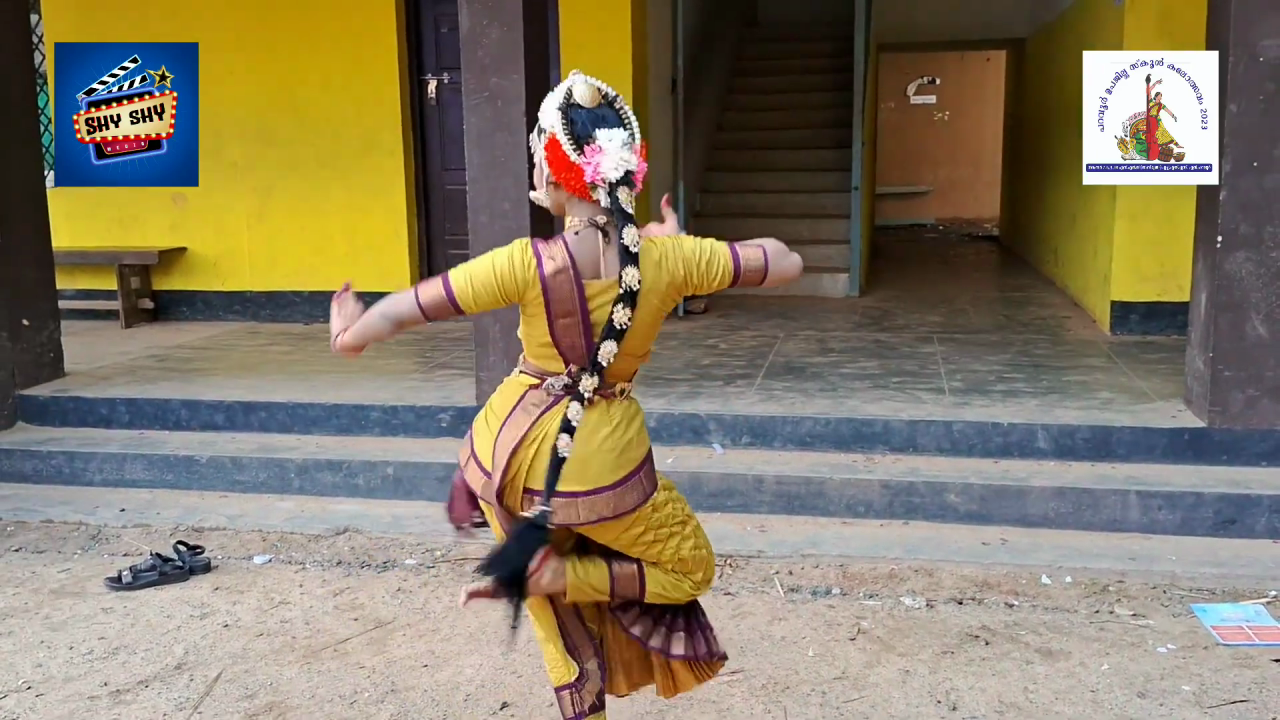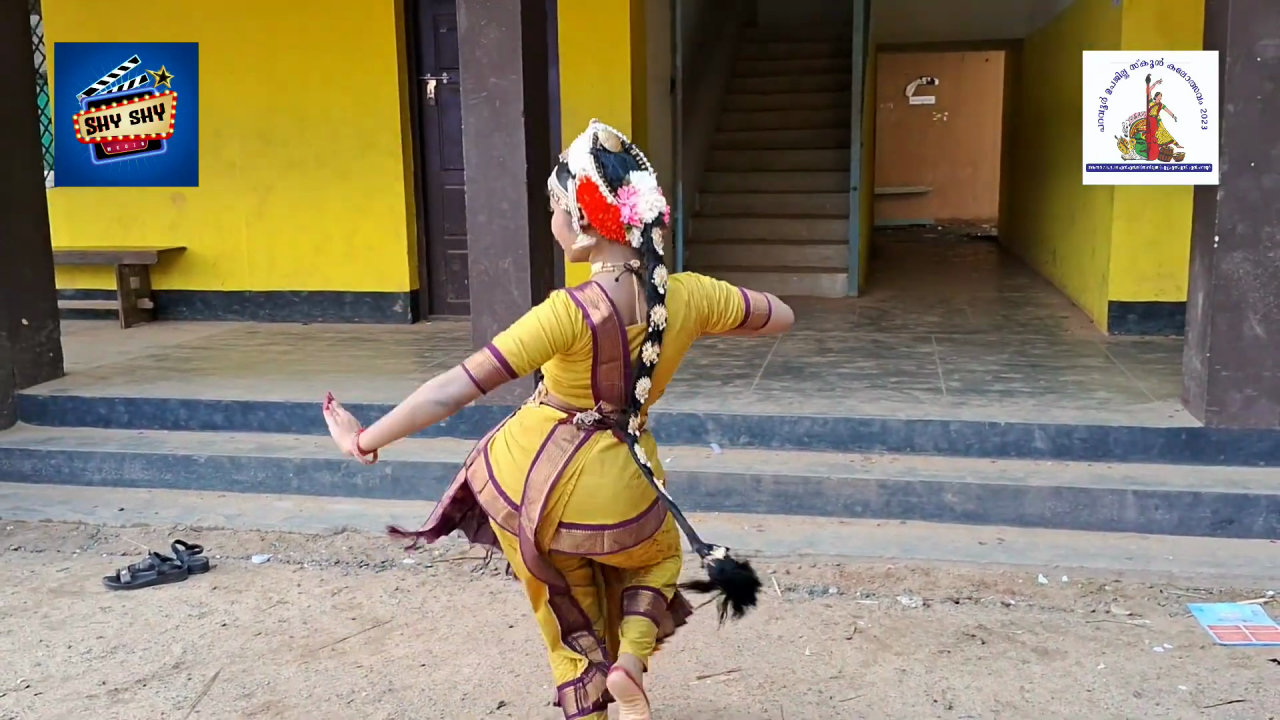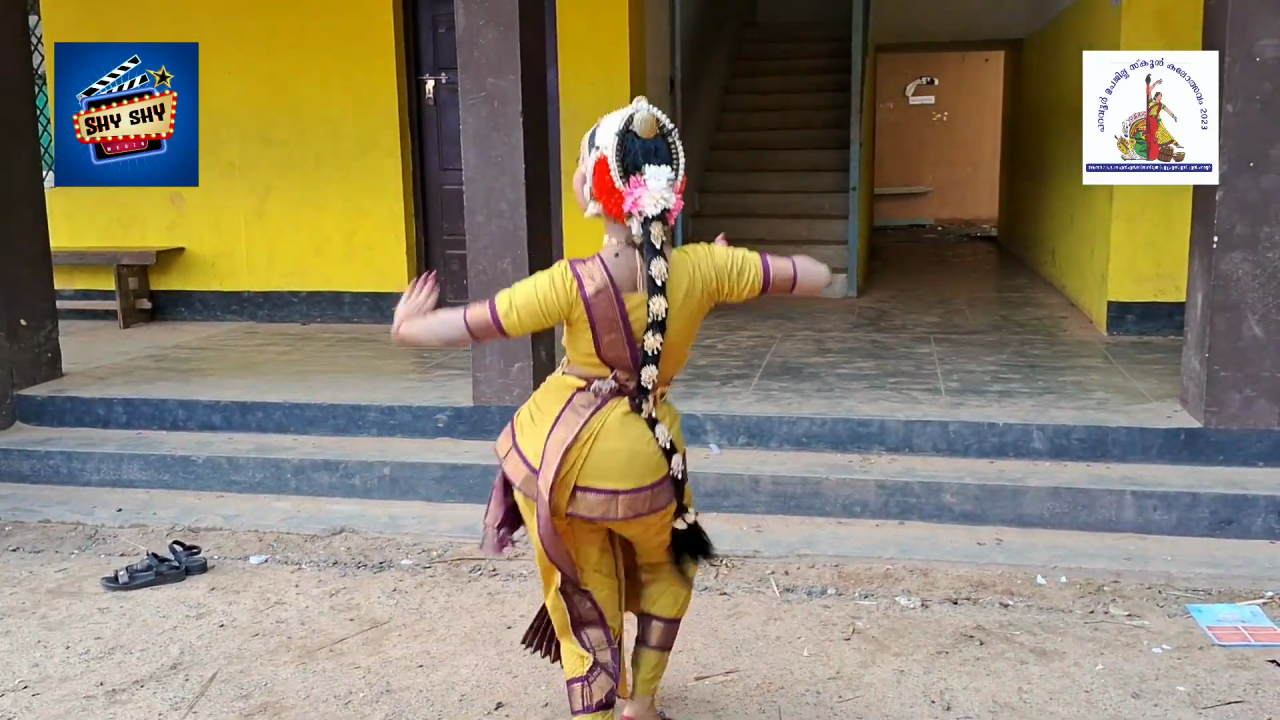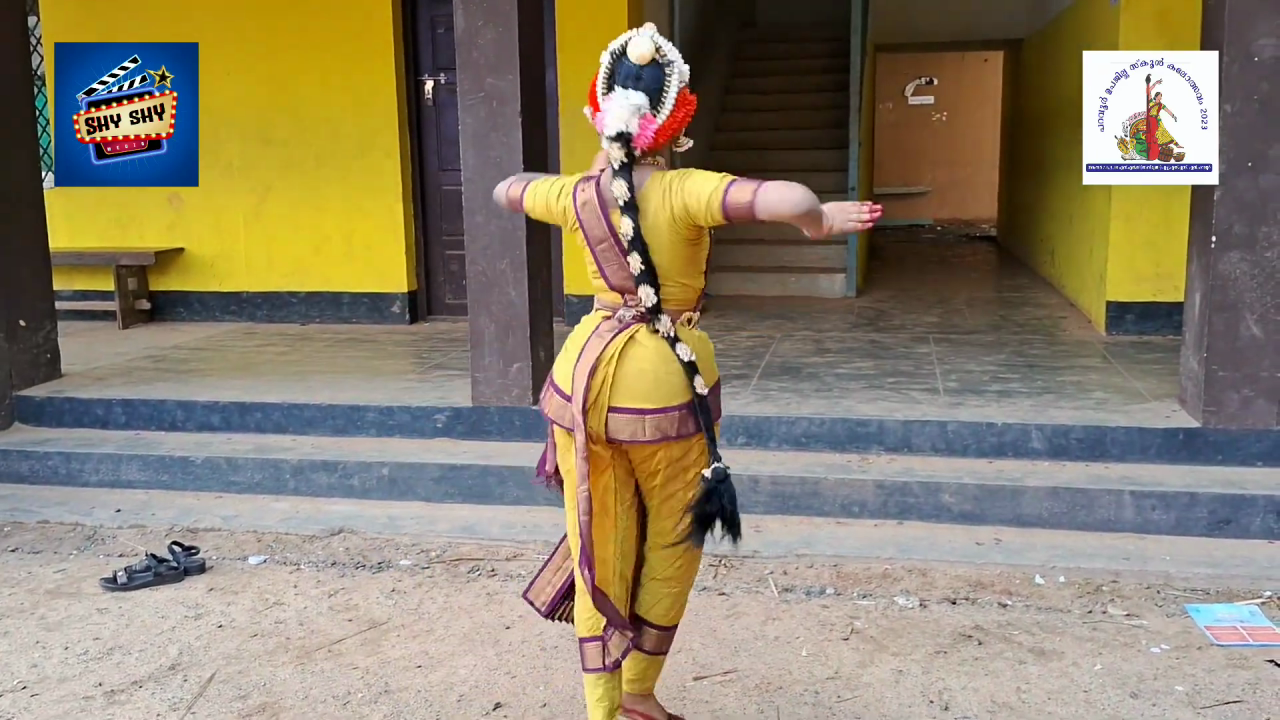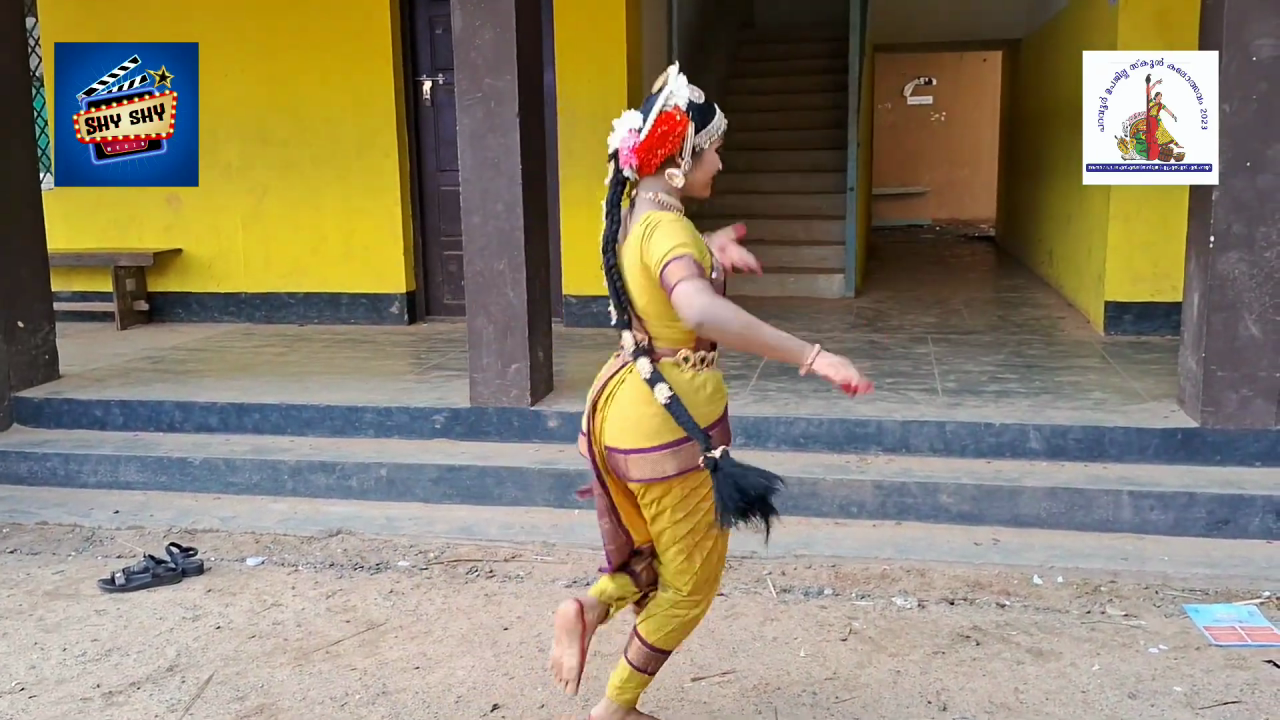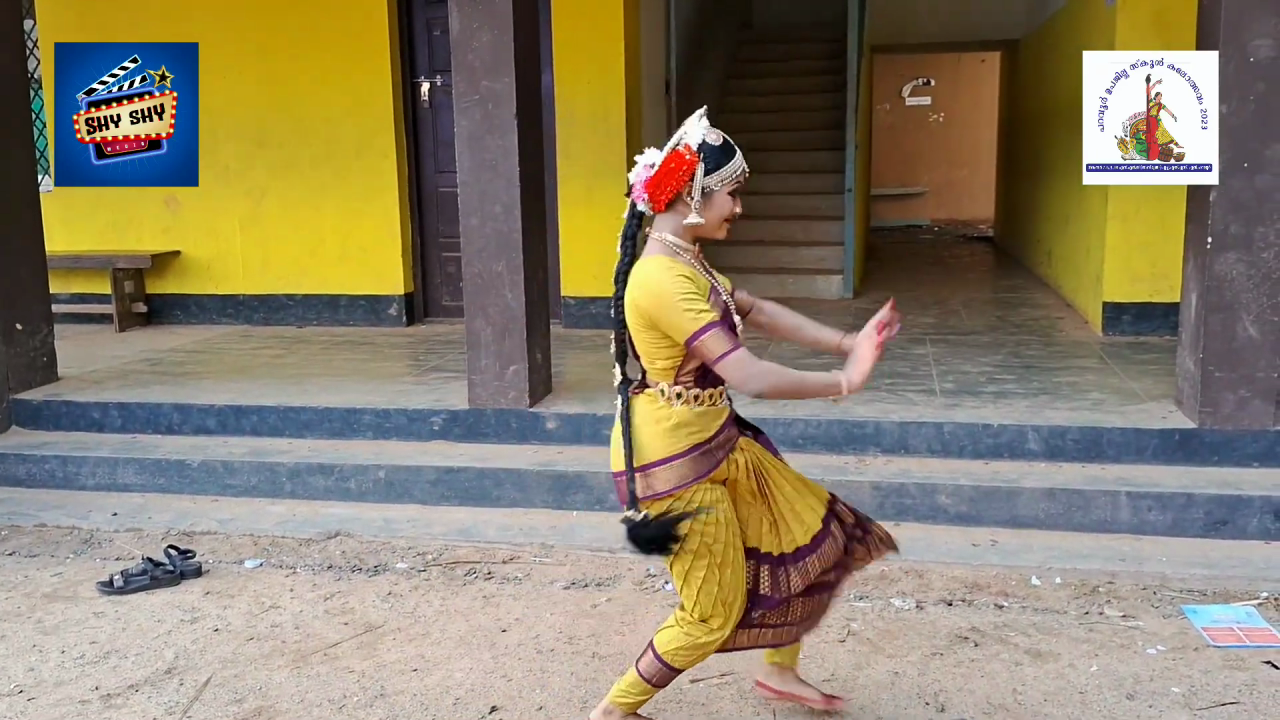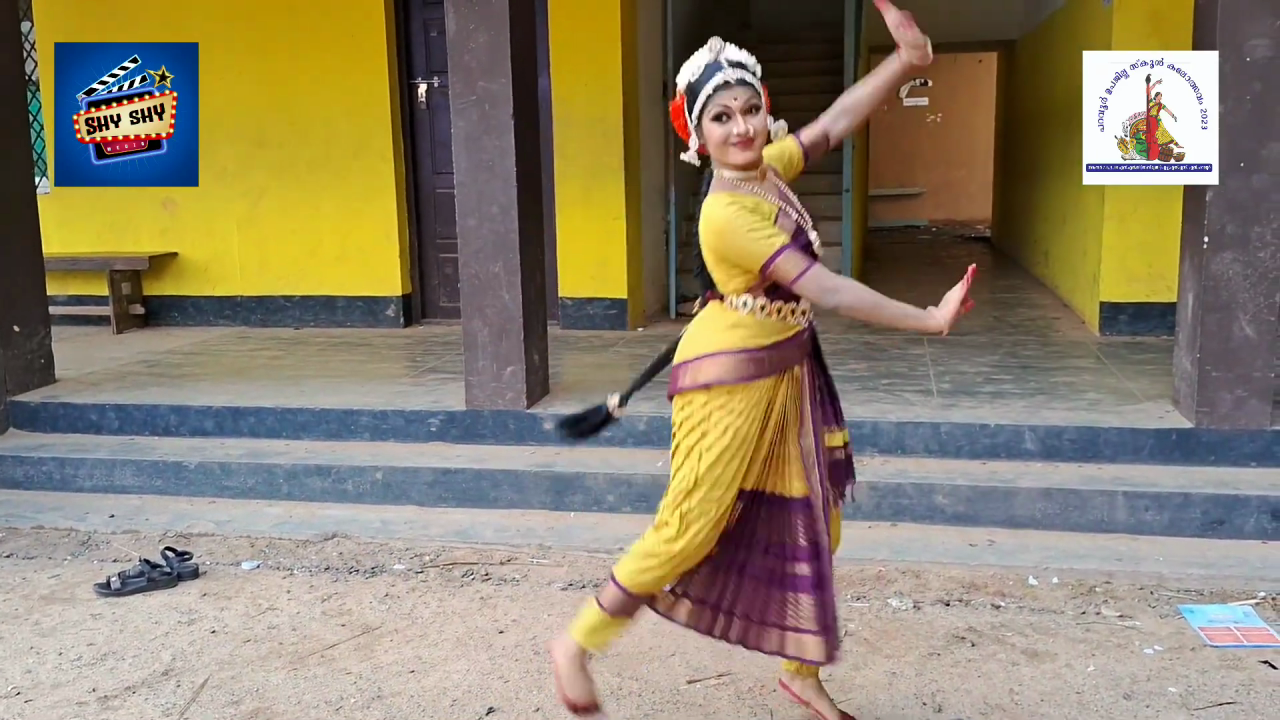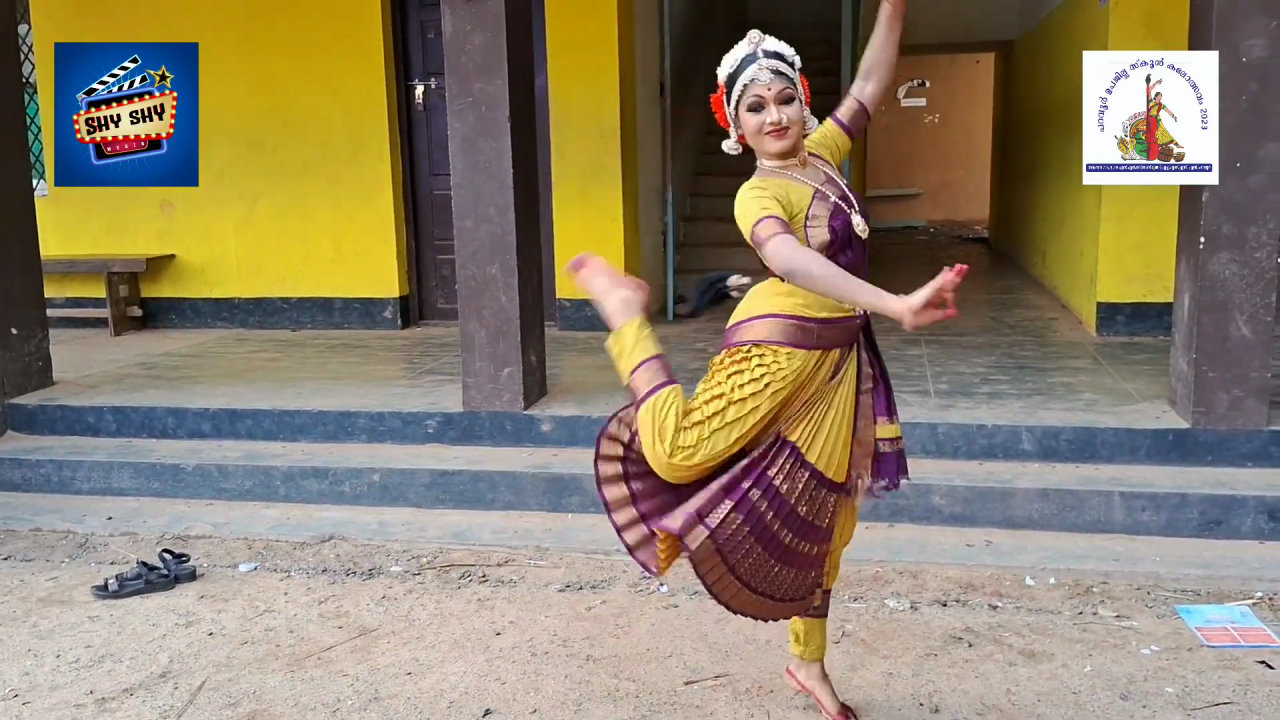
dt=0.2s
person 1, frame 1
left shoulder: (535, 264)
right shoulder: (666, 258)
left elbow: (407, 309)
right elbow: (787, 264)
left wrist: (350, 335)
left hip: (508, 449)
right hip: (597, 462)
left knee: (564, 613)
right knee: (689, 568)
right ankle: (545, 572)
person 1, frame 2
left shoulder: (572, 313)
right shoulder: (688, 296)
left elbow: (461, 385)
right elbow: (780, 316)
left wrist: (365, 442)
left hip: (523, 476)
right hip: (612, 489)
left knee: (569, 613)
right knee: (662, 550)
right ankle: (629, 663)
person 1, frame 3
left shoulder: (574, 284)
right shoulder: (700, 269)
left elbow: (461, 327)
right elbow: (816, 277)
left wrist: (407, 324)
left hip: (553, 447)
right hip: (637, 458)
left knee: (580, 598)
right knee: (668, 559)
person 1, frame 4
left shoulder: (577, 196)
right shoulder: (683, 191)
left elbow: (507, 191)
right elbow: (785, 199)
right wrist: (818, 218)
left hip: (586, 376)
right hip: (664, 386)
left knee: (602, 550)
right knee: (673, 544)
person 1, frame 5
left shoulder: (628, 222)
right shoulder: (669, 234)
right elbow: (701, 311)
left wrist: (711, 255)
right wrist: (808, 356)
left hip: (621, 409)
right hip: (667, 423)
left knee: (662, 551)
right knee: (691, 581)
left ankle: (590, 609)
person 1, frame 6
left shoulder: (681, 262)
right shoulder: (667, 282)
left elbow: (758, 311)
right elbow: (747, 374)
left wrist: (848, 343)
right wrist: (842, 380)
left hip: (709, 436)
right hip: (674, 451)
left knee: (811, 526)
right knee: (715, 609)
left ankle: (780, 671)
person 1, frame 7
left shoulder: (765, 172)
right shoulder: (729, 215)
left elbow: (833, 124)
right elbow: (819, 287)
left wrist: (905, 59)
right wrist: (928, 320)
left hip: (786, 370)
right hip: (732, 371)
left knee: (809, 514)
right knee: (689, 529)
right ankle: (578, 644)
person 1, frame 8
left shoulder: (819, 156)
right shoulder: (758, 195)
left elbow: (870, 86)
right elbow: (786, 257)
right wrist: (895, 306)
left hip: (838, 355)
right hip: (781, 344)
left knee: (824, 512)
right knee: (680, 451)
left ankle: (808, 662)
right ankle: (619, 297)
